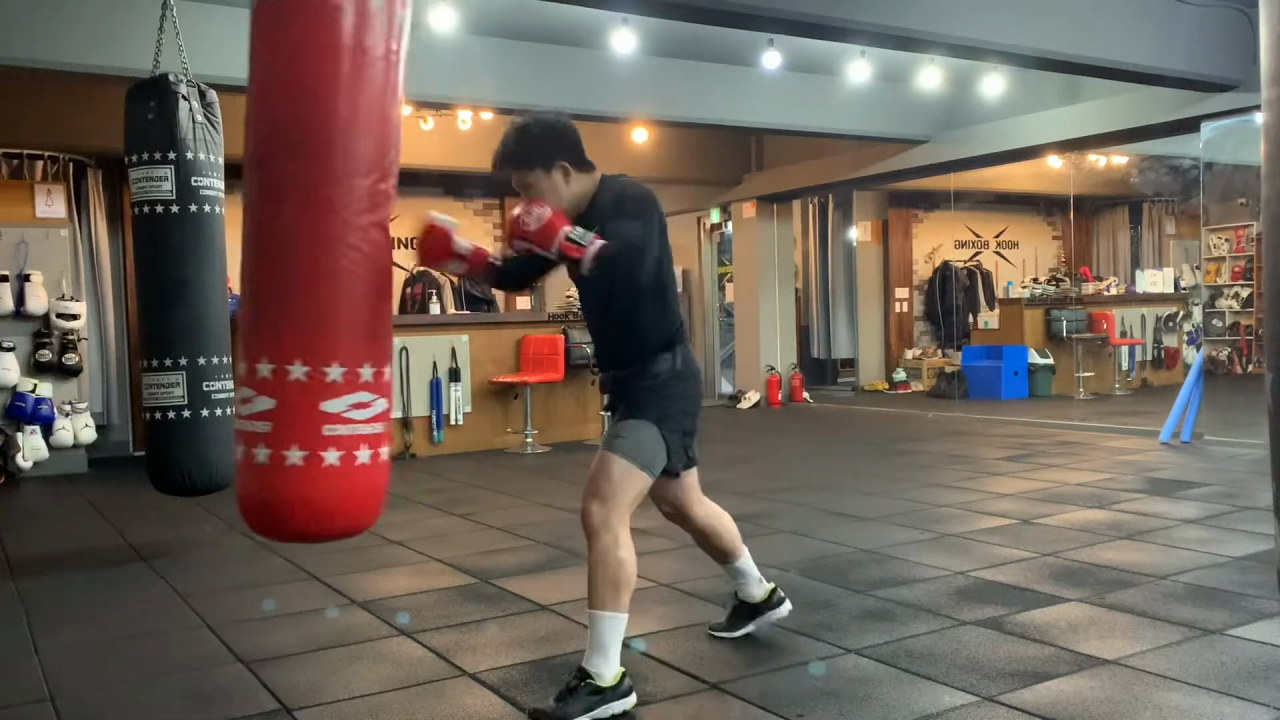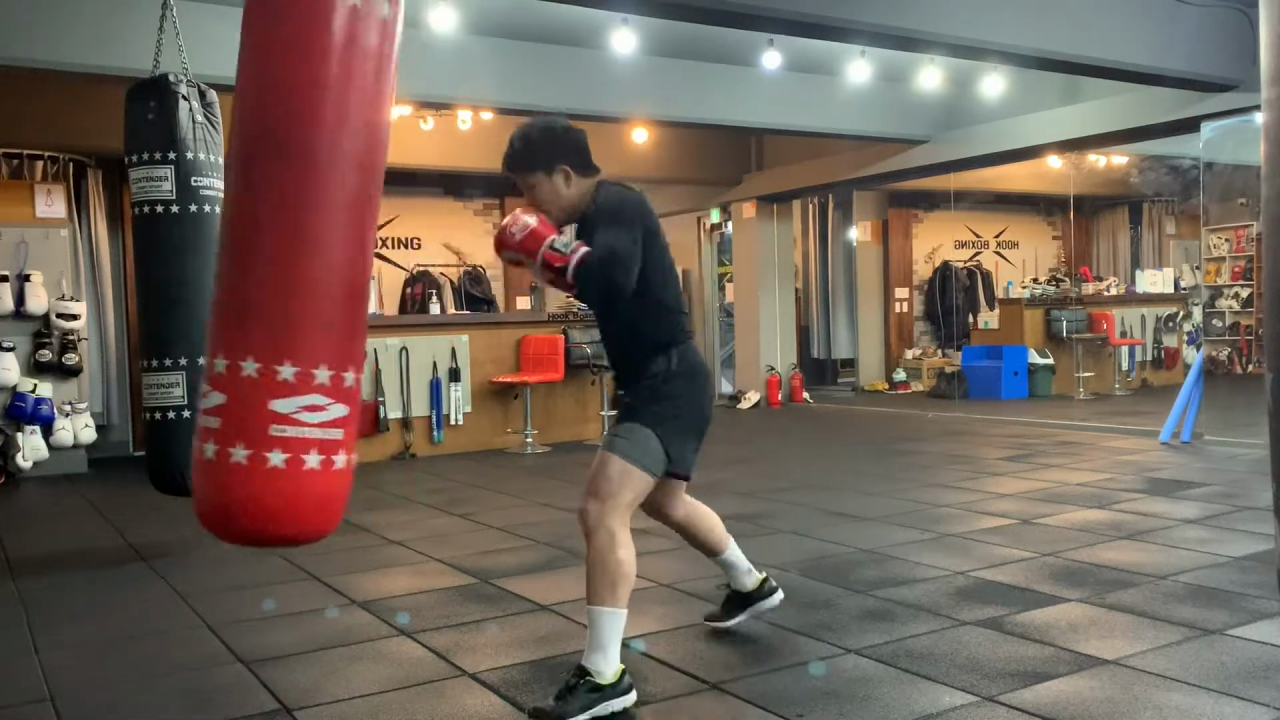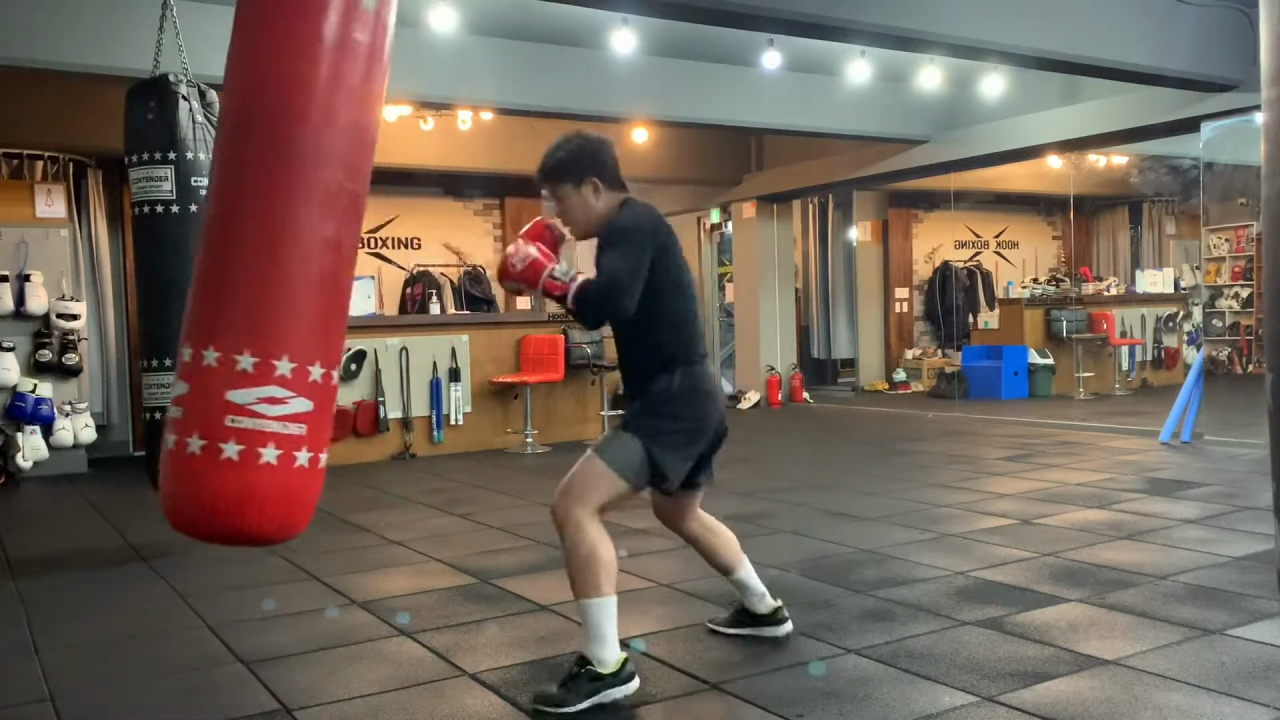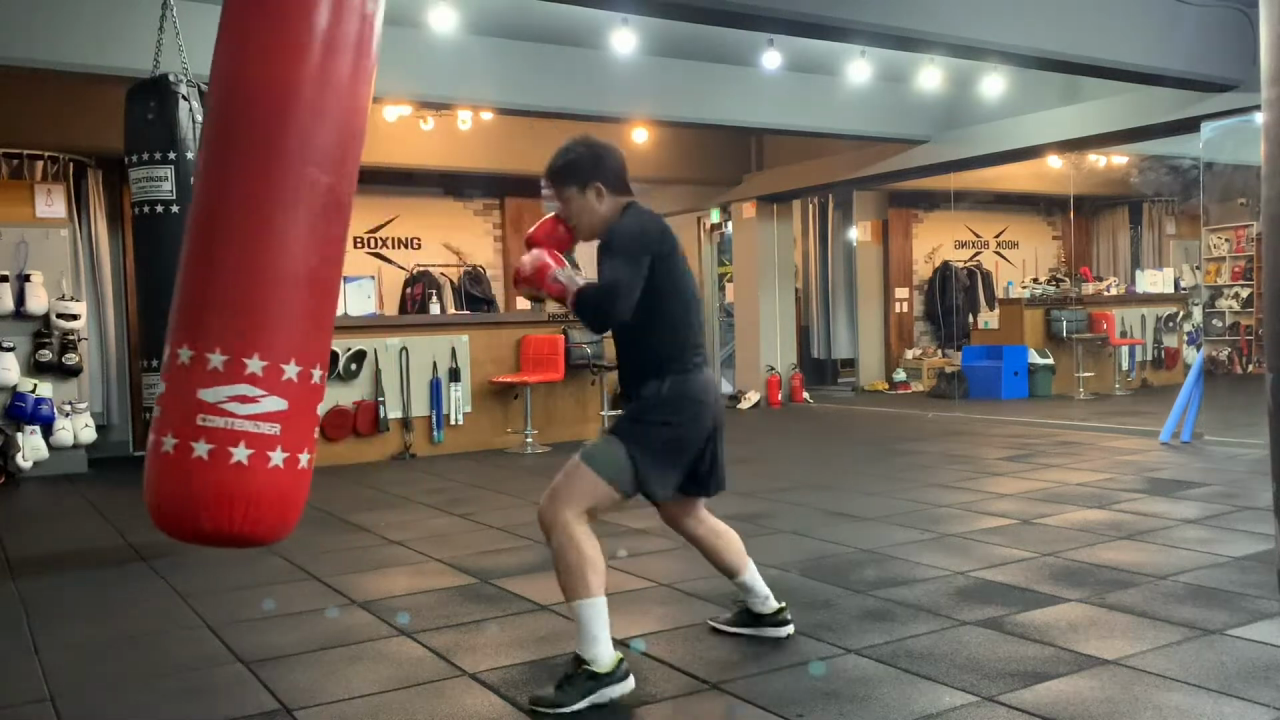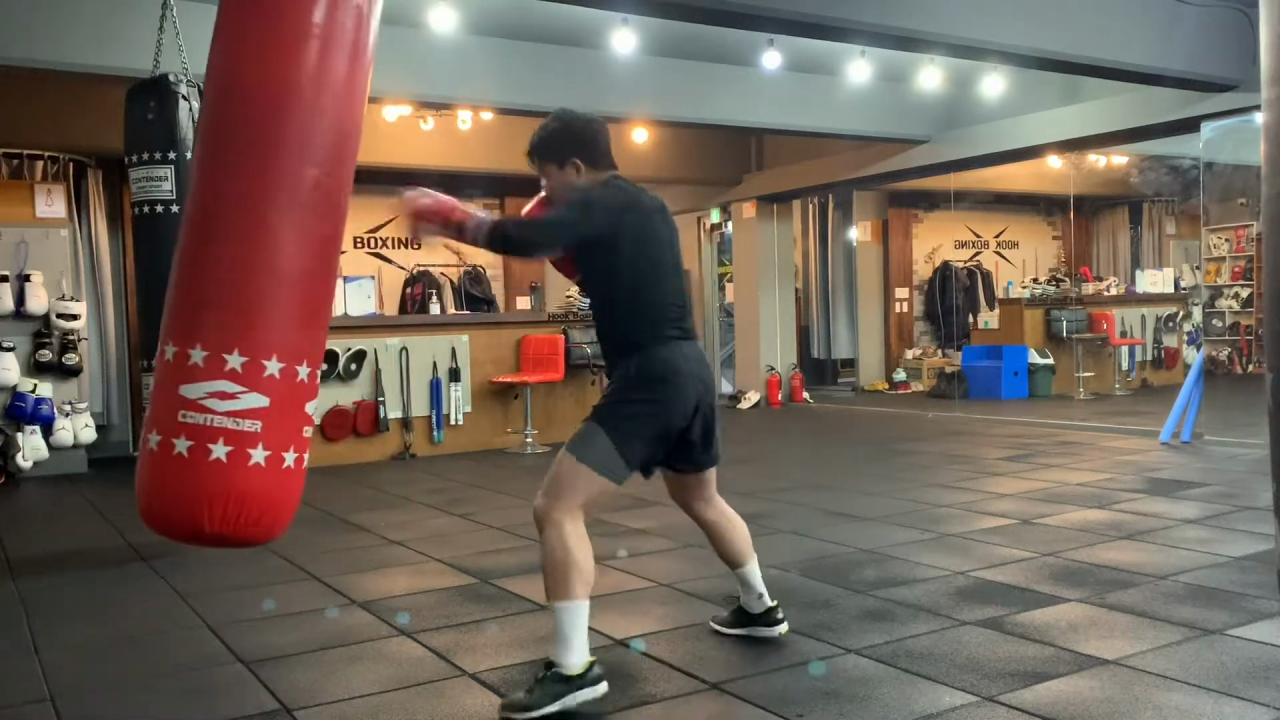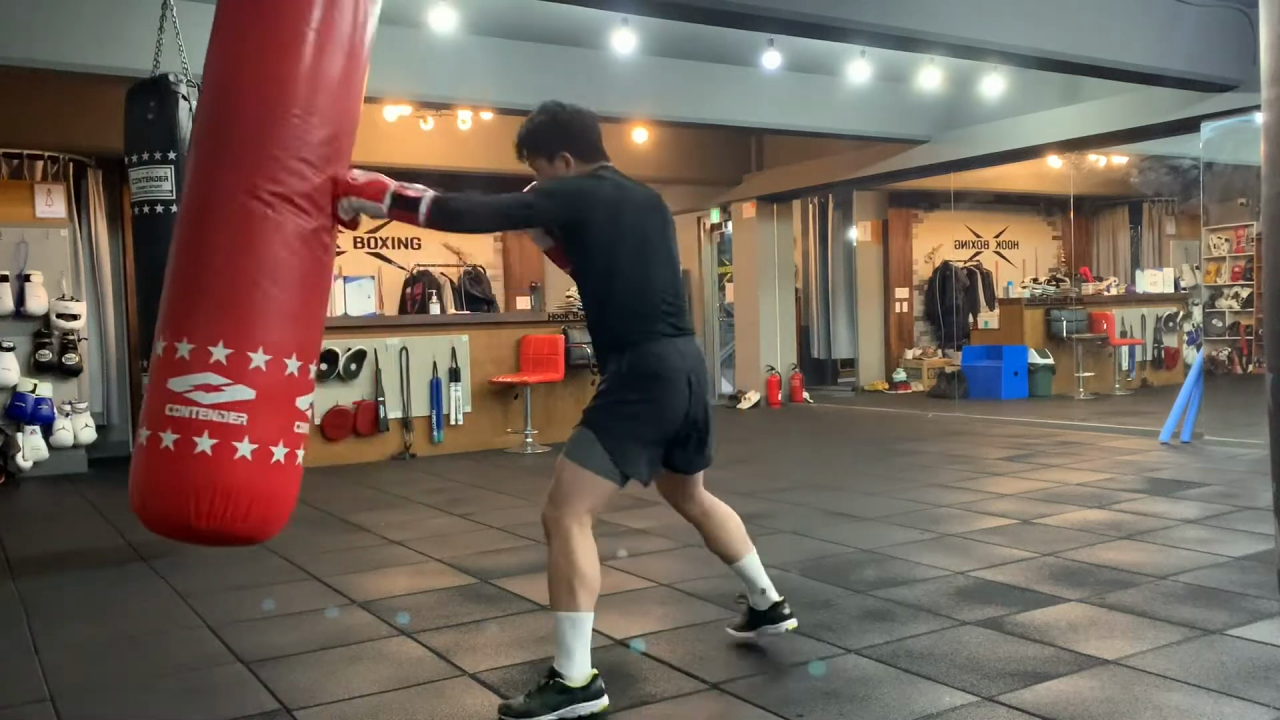
dt=0.1s
person 1, frame 1
left shoulder: (629, 201)
right shoulder: (572, 213)
left elbow: (634, 275)
right elbow: (518, 275)
left wrist: (563, 238)
right wrist: (462, 252)
left hip: (663, 380)
right hip: (635, 382)
left knee: (602, 511)
right knee: (683, 502)
right ankle: (759, 595)
person 1, frame 2
left shoulder: (618, 207)
right shoulder: (599, 216)
left elbow: (610, 283)
right elbow: (587, 282)
left wrist: (544, 244)
right wrist: (537, 254)
left hip: (670, 380)
right hip: (649, 380)
left knee: (602, 510)
right knee: (665, 502)
right ankle: (751, 585)
person 1, frame 3
left shoulder: (632, 224)
right shoulder: (634, 226)
left elbow: (608, 304)
right elbow: (611, 305)
left wrist: (545, 275)
right wrist: (551, 272)
left hip: (676, 397)
right hip: (688, 393)
left knee: (575, 507)
right knee: (681, 514)
left ankle: (606, 665)
right ankle: (762, 608)
person 1, frame 4
left shoulder: (631, 230)
right shoulder: (640, 230)
left elbow: (607, 308)
right elbow: (612, 309)
left wrist: (552, 278)
right wrist: (558, 273)
left hip: (668, 403)
right hip: (691, 397)
left knee: (560, 511)
right knee: (687, 515)
left ankle: (600, 664)
right ankle: (766, 609)
person 1, frame 5
left shoulder: (597, 202)
right shoulder: (646, 206)
left elbow: (522, 239)
left wrist: (441, 213)
right wrist: (570, 251)
left hip: (649, 378)
right hip: (689, 370)
left knee: (556, 508)
right knee: (700, 497)
left ankle: (570, 670)
right ankle: (759, 607)
person 1, frame 6
left shoulder: (576, 195)
right shoulder: (647, 199)
left elbow: (481, 212)
left wrist: (384, 196)
right wrist: (564, 250)
left hip: (642, 374)
right hip: (685, 366)
left knee: (565, 516)
right knee: (690, 496)
right ankle: (766, 602)
